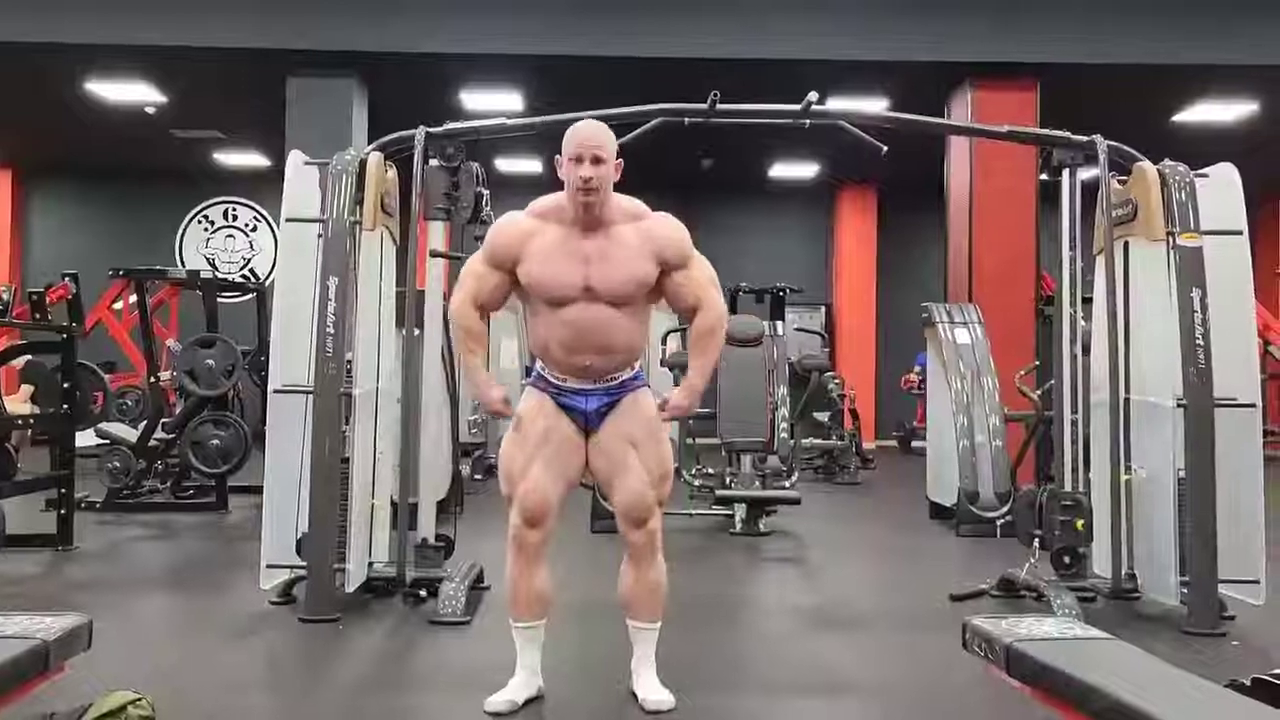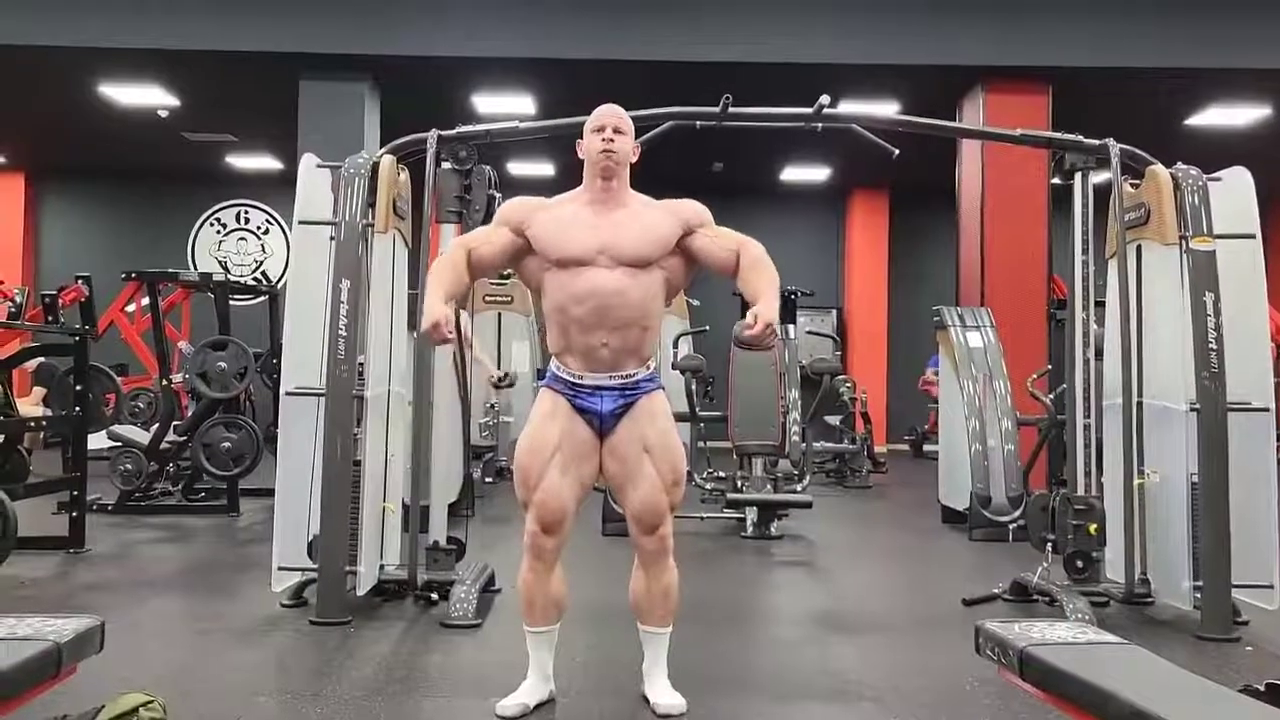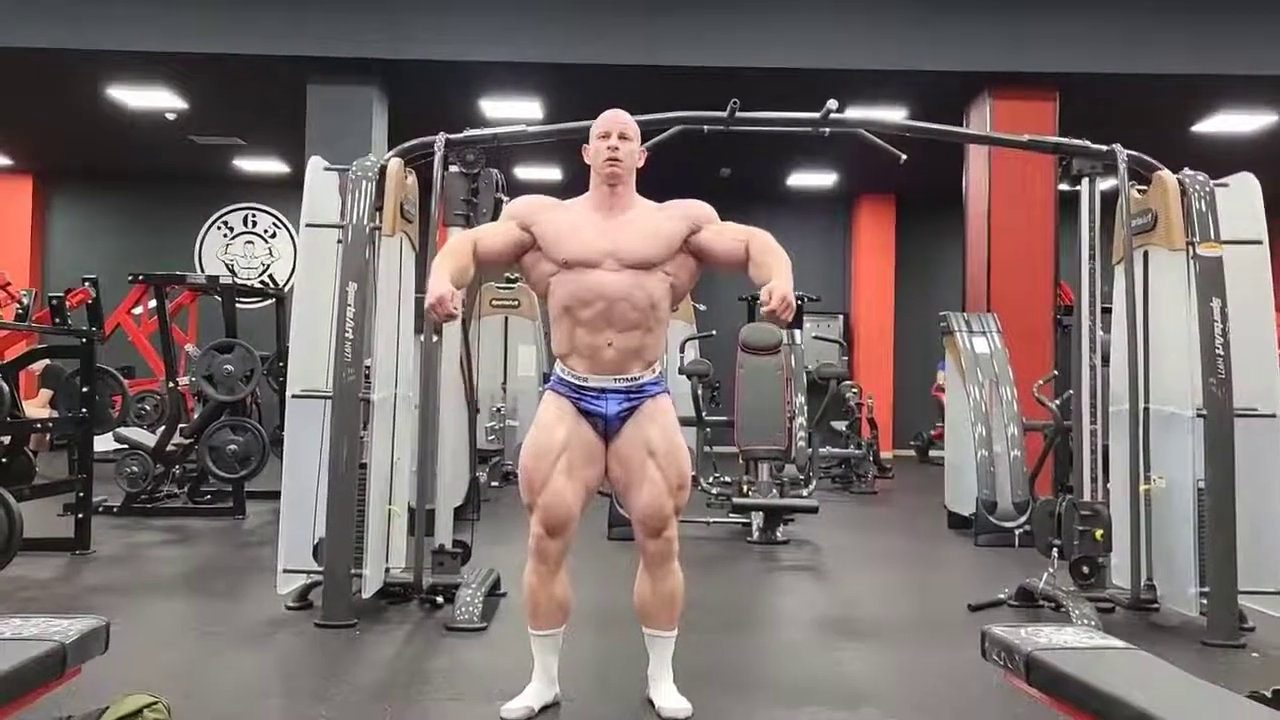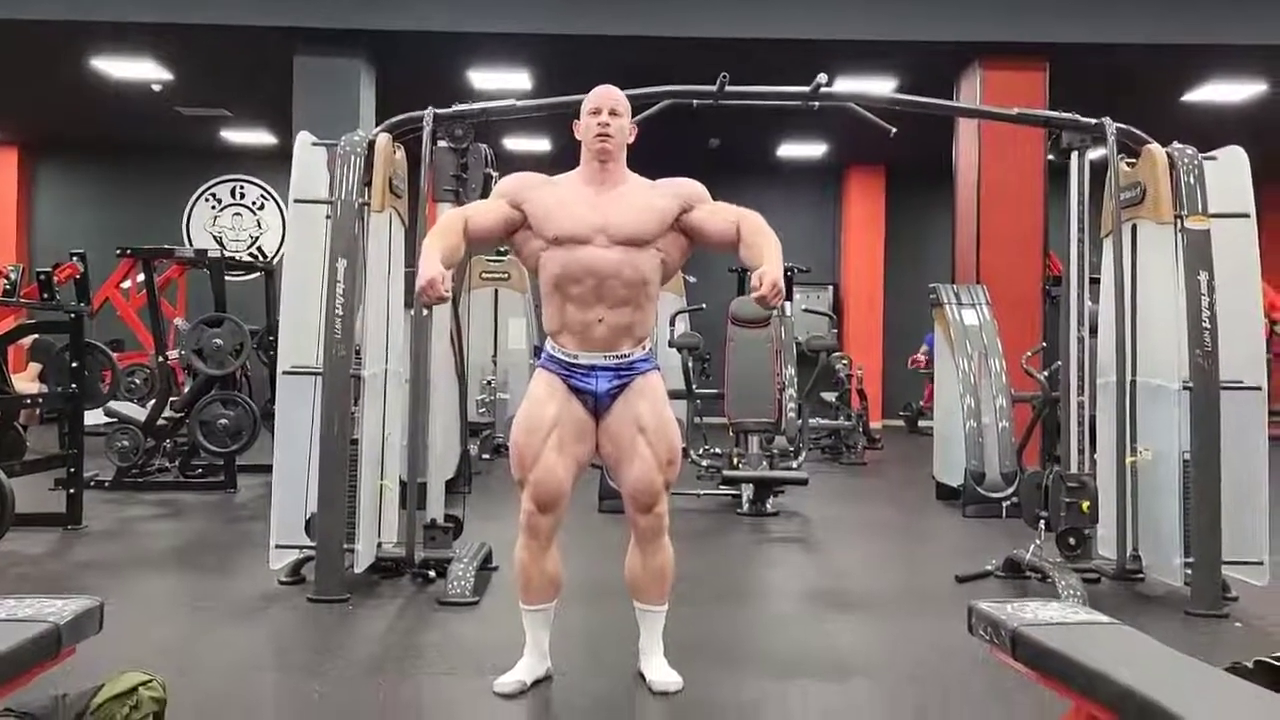
dt=1s
person 1, frame 1
left shoulder: (658, 233)
right shoulder: (518, 232)
left elbow: (708, 308)
right elbow: (467, 304)
left wrist: (692, 384)
right wrist: (481, 380)
left hip: (626, 398)
right hip: (547, 398)
left knee: (644, 530)
right knee: (526, 528)
left ankle: (644, 671)
person 1, frame 2
left shoulder: (676, 216)
right shoulder: (533, 215)
left elbow: (745, 253)
right elbow: (463, 253)
left wrist: (766, 302)
right wrist: (437, 299)
left hip: (639, 395)
right hip: (564, 394)
left knee: (655, 535)
right knee: (541, 533)
person 1, frame 3
left shoulder: (680, 219)
right shoulder: (540, 215)
left elbow: (752, 242)
right elbow: (470, 243)
left wrist: (779, 279)
right wrist: (442, 279)
left hip: (644, 398)
right hip: (568, 396)
left knee: (660, 537)
right knee: (546, 536)
person 1, frame 4
left shoulder: (672, 197)
right shoulder: (531, 192)
left elbow: (743, 223)
right elbow: (460, 221)
left wrist: (770, 263)
right wrist: (433, 260)
left hip: (635, 375)
right hip: (559, 373)
left knee: (650, 512)
right knee: (537, 511)
left ankle: (652, 652)
right ankle: (535, 653)
